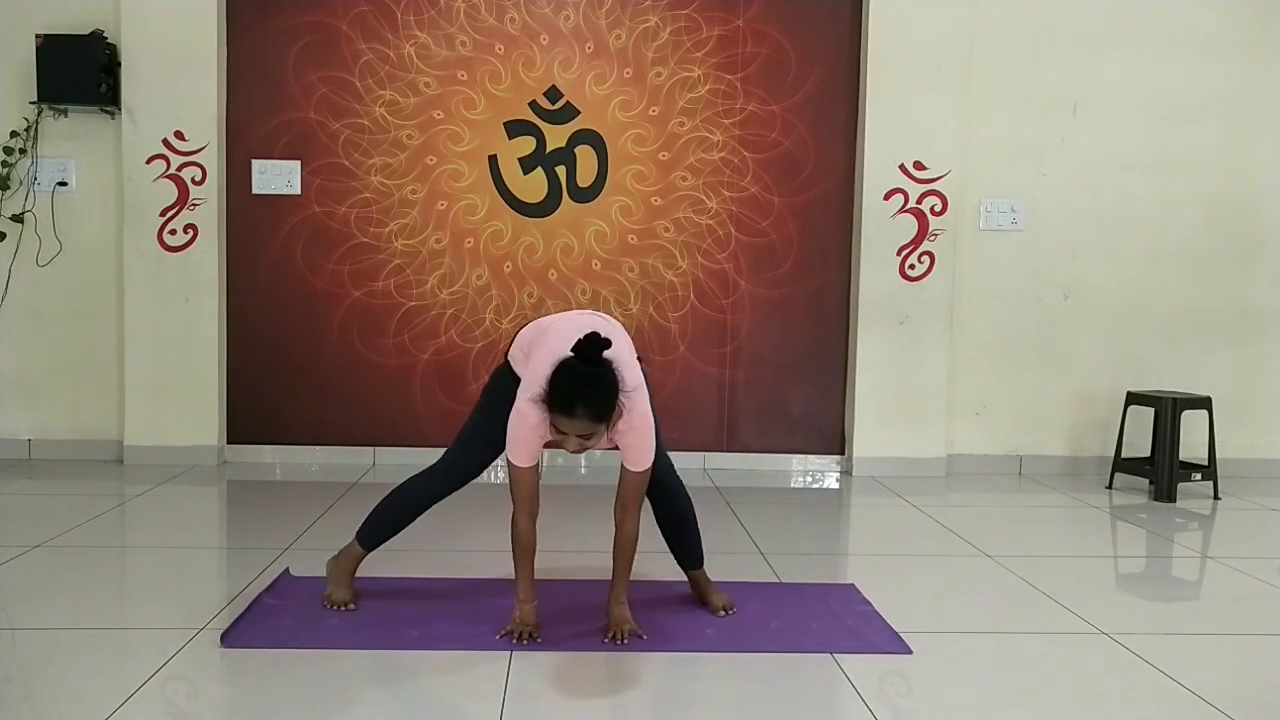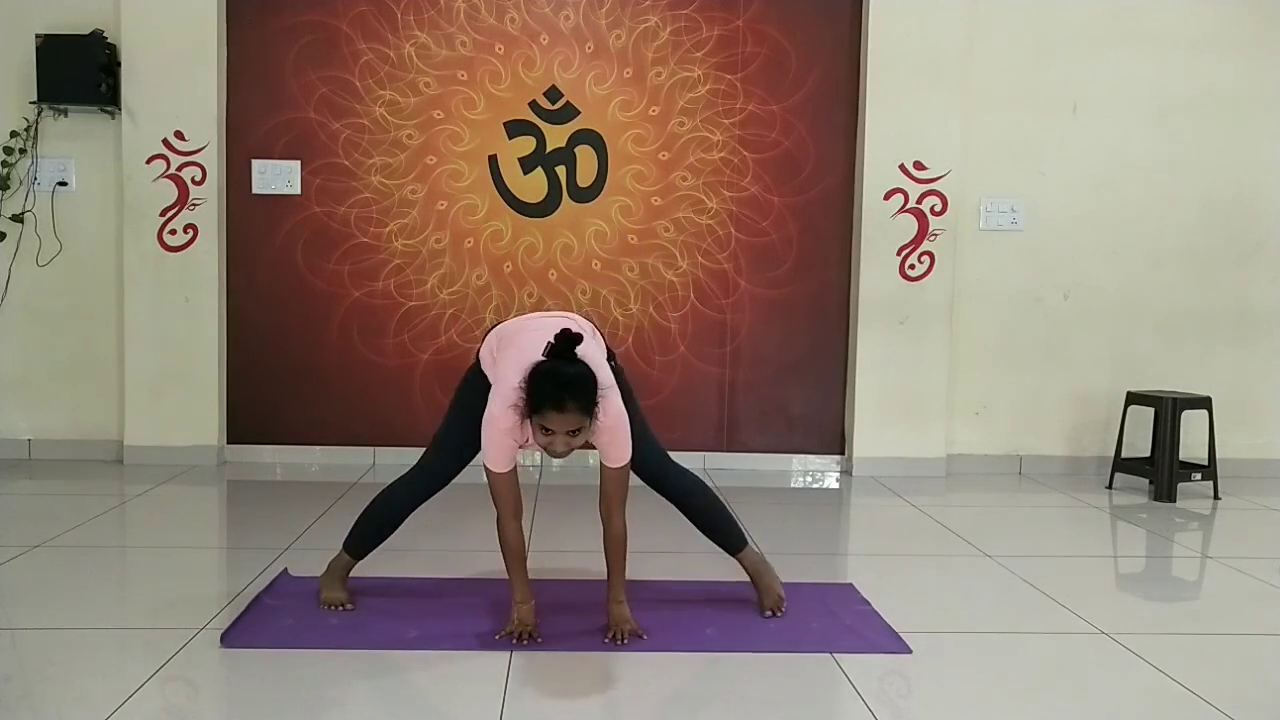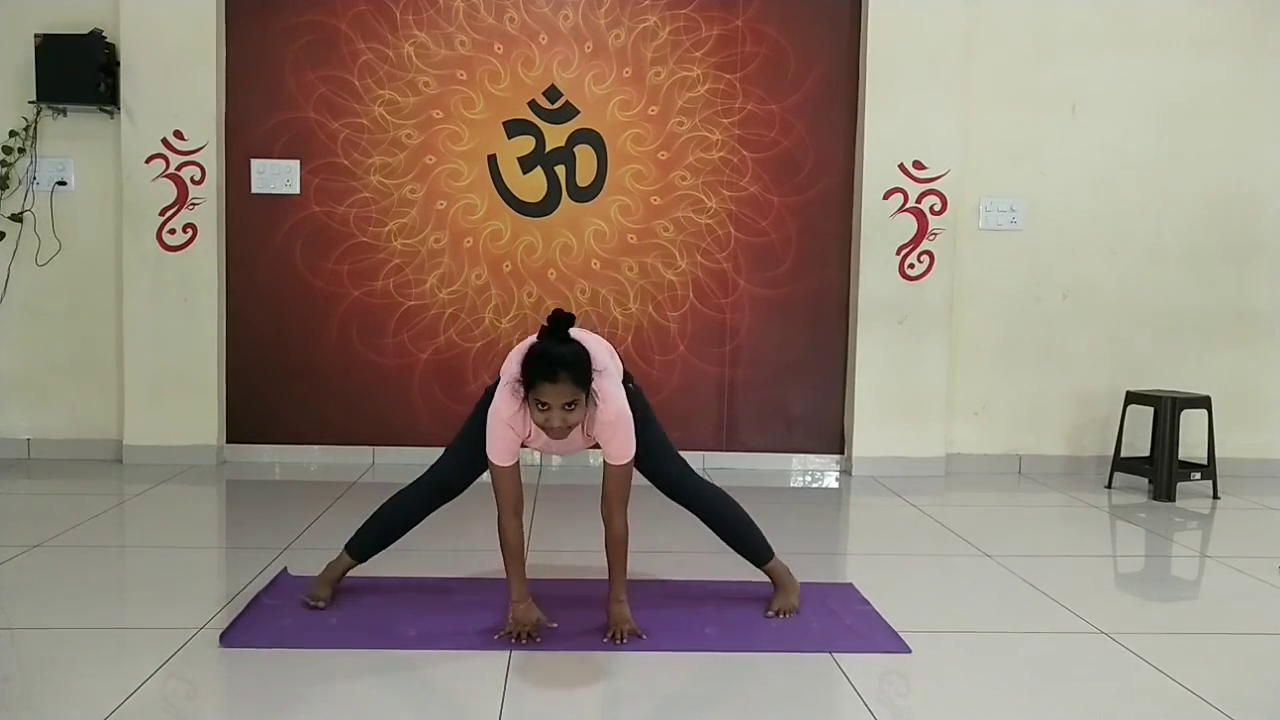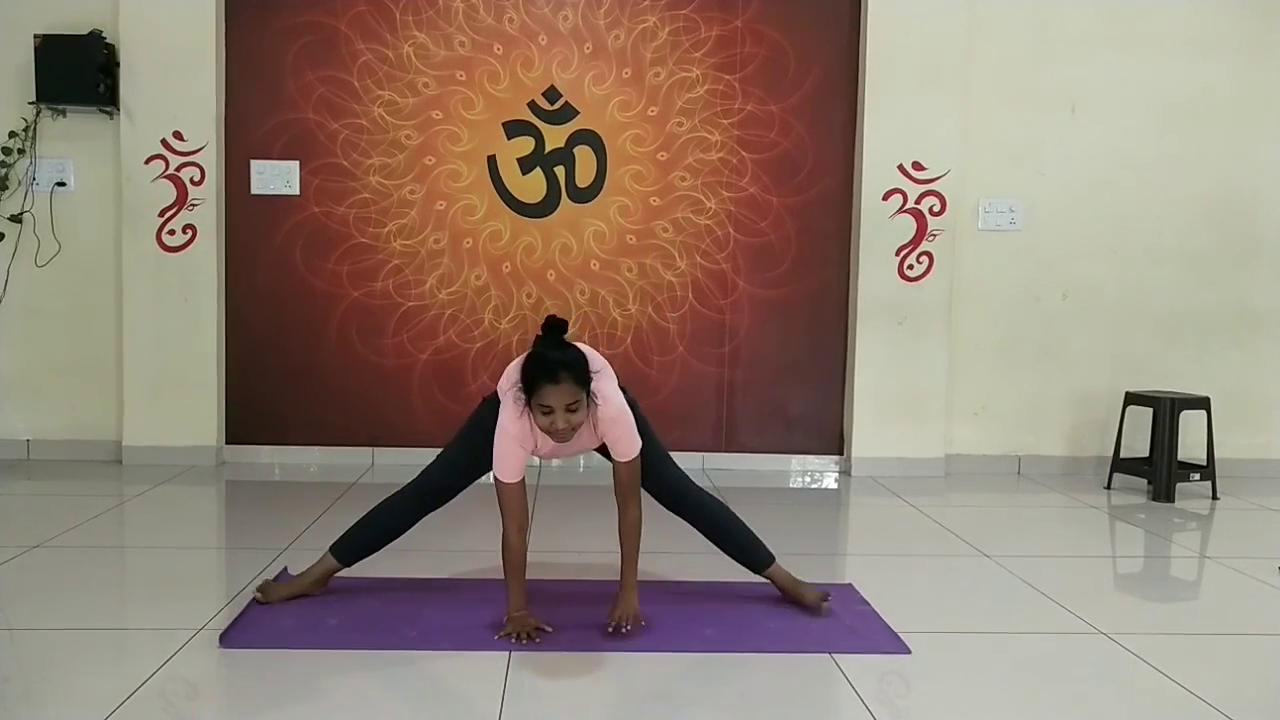
dt=0.3s
person 1, frame 1
left shoulder: (633, 413)
right shoulder: (530, 409)
left elbow: (628, 516)
right elbow: (524, 514)
left wrist: (619, 602)
right wrist: (525, 601)
right hip: (530, 355)
left knee: (659, 476)
right knee: (452, 472)
left ankle: (699, 580)
right ankle: (347, 560)
person 1, frame 2
left shoulder: (609, 408)
right shoulder: (504, 411)
left elbow: (612, 514)
right elbow: (508, 517)
left wrist: (617, 600)
right wrist: (522, 602)
right hip: (499, 355)
left knee: (660, 470)
right knee: (429, 474)
left ankle: (756, 567)
right ankle: (339, 567)
person 1, frame 3
left shoulder: (611, 406)
right shoulder: (506, 406)
left elbow: (615, 513)
right elbow: (509, 514)
left wrist: (619, 602)
right wrist: (519, 602)
left hip: (596, 364)
right hip: (515, 378)
left knee: (683, 483)
right knee: (438, 484)
left ankle: (781, 574)
right ankle: (334, 572)
person 1, frame 4
left shoulder: (611, 408)
right shoulder: (516, 414)
left elbow: (629, 503)
right elbow: (514, 526)
left wrist: (629, 591)
right wrist: (516, 608)
left hip: (595, 396)
right hip: (504, 403)
left knee: (679, 492)
right knee: (428, 489)
left ankle: (784, 581)
right ankle: (315, 575)
